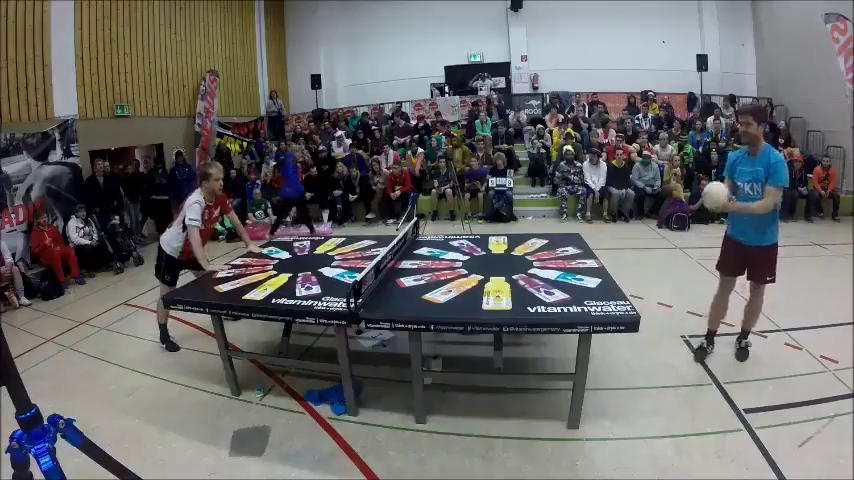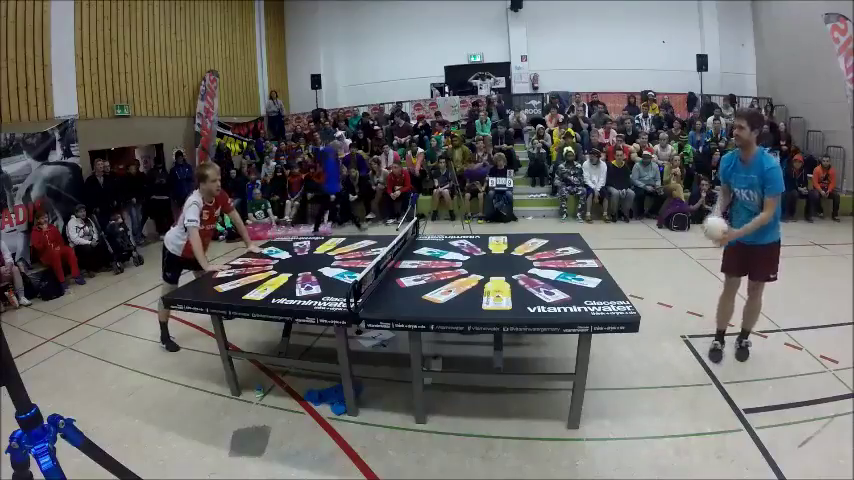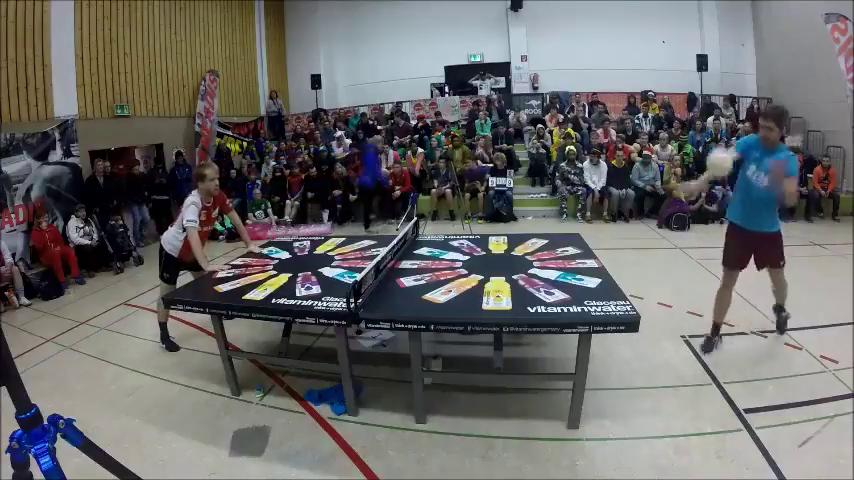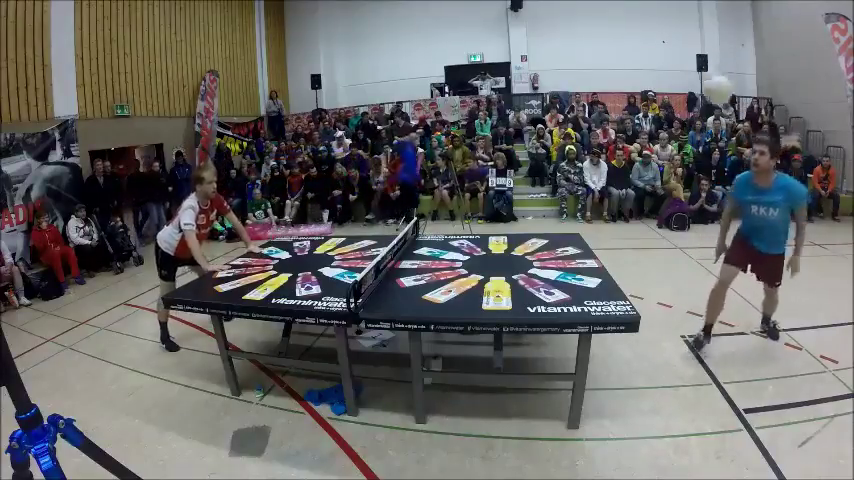
dt=0.5s
person 1, frame 1
left shoulder: (776, 161)
right shoulder: (734, 158)
left elbow: (767, 204)
right elbow: (728, 193)
left wrist: (737, 206)
right wrist: (720, 200)
left hip: (764, 241)
right hip: (734, 236)
left knee: (756, 292)
right knee: (724, 288)
left ankle: (743, 338)
right ankle: (708, 339)
person 1, frame 2
left shoulder: (770, 167)
right shoulder: (728, 161)
left elbow: (768, 214)
left wrist: (739, 232)
right wrist: (717, 213)
left hip: (764, 240)
right hip: (736, 237)
left knee: (755, 291)
right knee: (729, 288)
left ankle: (743, 338)
right ankle: (719, 339)
person 1, frame 3
left shoulder: (787, 159)
right shoulder: (750, 142)
left elbow: (790, 199)
left wrist: (778, 179)
right wrist: (700, 182)
left hip: (768, 229)
right hip: (739, 224)
left knee: (777, 275)
right knee: (729, 280)
left ankle: (780, 308)
right ankle: (715, 331)
person 1, frame 4
left shoulder: (791, 188)
right shoulder: (741, 181)
left elbow: (801, 221)
right elbow: (729, 211)
left wrist: (797, 255)
right wrist: (721, 240)
left hip: (774, 247)
right hip: (746, 238)
left knee: (771, 291)
right knee: (722, 281)
left ankle: (767, 321)
right ankle: (706, 331)
person 2, frame 1
left shoulder: (219, 197)
right shoulder: (195, 202)
left elbow: (234, 219)
right elbow: (194, 234)
left wrist: (249, 244)
right wrist: (207, 265)
left hip: (192, 249)
right hip: (172, 249)
right knee: (167, 292)
right ankle: (163, 335)
person 2, frame 2
left shoulder: (221, 196)
right shoulder: (194, 203)
left elbow: (236, 219)
right elbow: (193, 234)
left wrist: (249, 244)
right wrist: (206, 265)
left hip: (195, 249)
right hip: (176, 248)
right knee: (169, 291)
right ankle: (164, 335)
person 2, frame 3
left shoulder: (218, 197)
right shoulder: (192, 203)
left elbow: (235, 219)
right elbow: (193, 236)
left wrist: (249, 244)
right wrist: (206, 265)
left hip: (192, 251)
right hip: (173, 249)
right knee: (168, 293)
right ankle: (164, 335)
person 2, frame 4
left shoulder: (215, 199)
right shoulder: (189, 207)
left elbow: (234, 221)
right elbow: (191, 239)
left wrist: (249, 244)
right wrist: (206, 265)
left hip: (188, 249)
right hip: (168, 248)
right knee: (167, 292)
right ankle: (164, 335)
